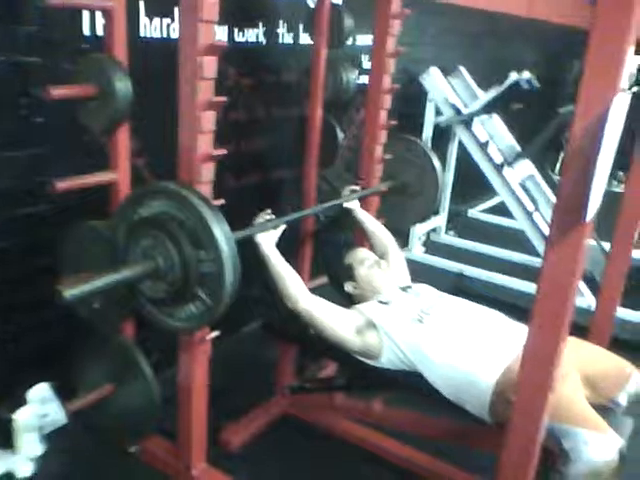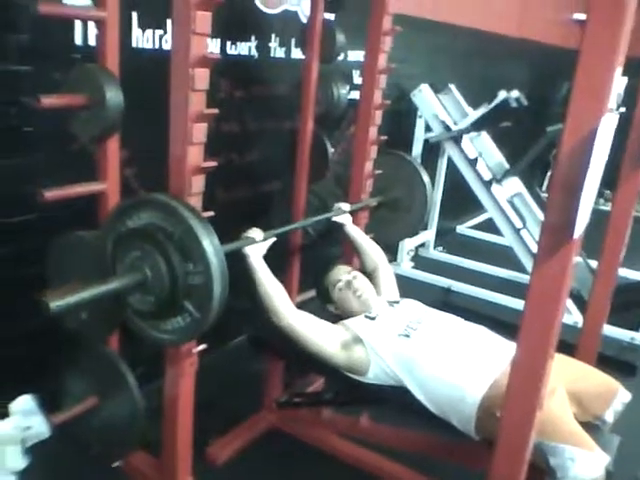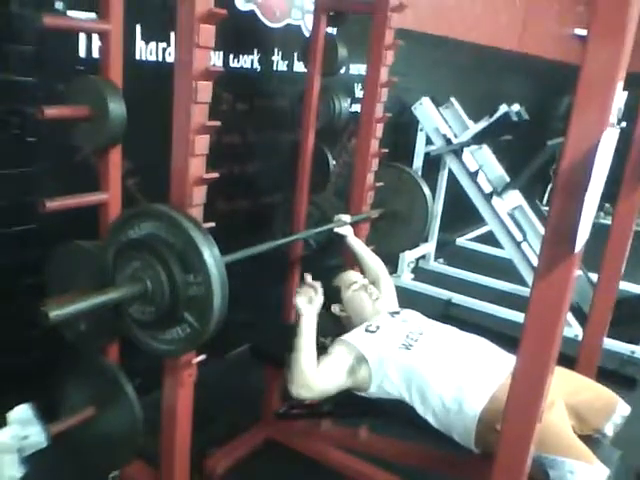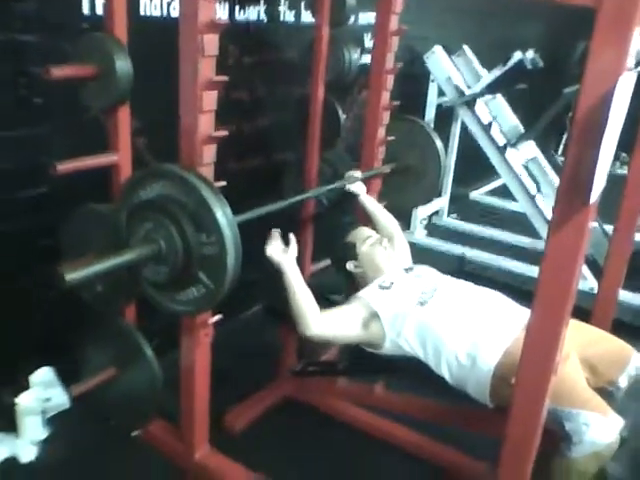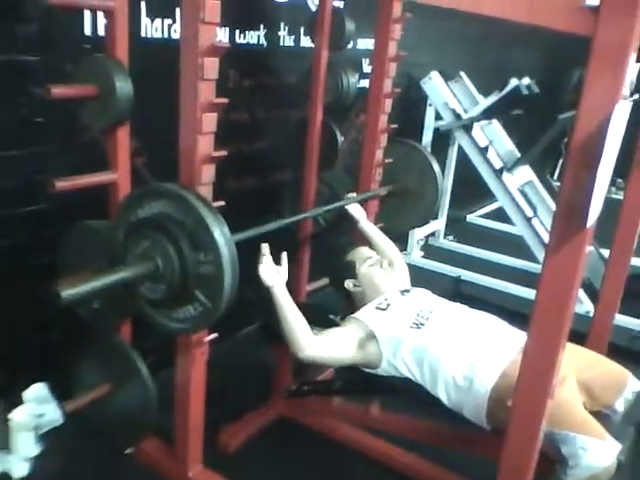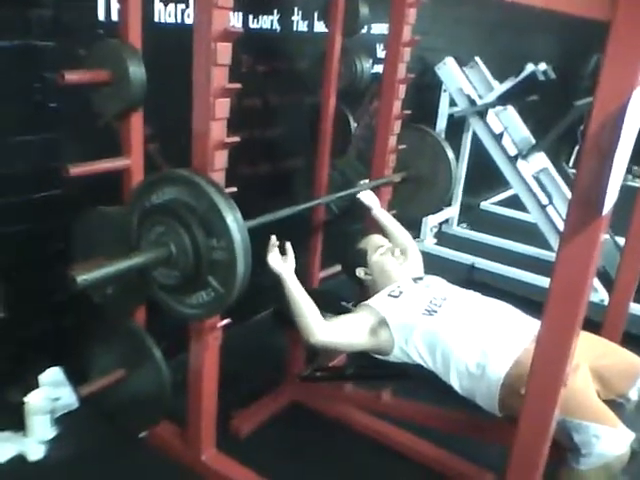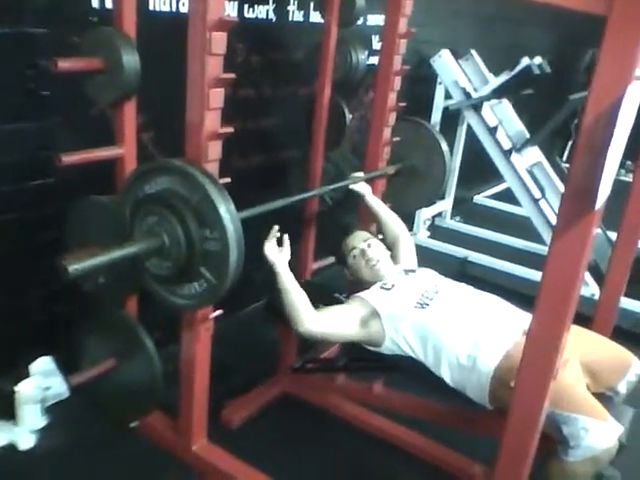
dt=0.7s
person 1, frame 1
left shoulder: (404, 288)
right shoulder: (364, 323)
left elbow: (391, 248)
right elbow: (302, 303)
left wrist: (359, 212)
right wrist: (267, 246)
left hip: (528, 342)
right hip: (504, 377)
person 1, frame 2
left shoulder: (393, 303)
right shoulder: (350, 340)
left elbow: (380, 263)
right elbow: (286, 316)
left wrist: (349, 227)
right wrist: (255, 258)
left hip: (517, 358)
right hip: (490, 391)
left knee: (622, 407)
person 1, frame 3
left shoulder: (393, 315)
right shoulder: (352, 351)
left elbow: (382, 276)
right elbow: (304, 386)
left wrist: (351, 238)
right wrist: (306, 316)
left hip: (516, 371)
right hip: (490, 405)
left knee: (620, 419)
person 1, frame 4
left shoulder: (406, 271)
right shoulder: (368, 308)
left elbow: (396, 233)
right elbow: (314, 326)
left wrist: (364, 197)
right wrist: (288, 267)
left hip: (530, 326)
right hip: (504, 359)
right knee: (598, 434)
person 1, frame 5
left shoulder: (405, 293)
right shoulder: (364, 330)
left elbow: (396, 257)
right elbow: (308, 348)
left wrist: (362, 221)
right wrist: (277, 287)
left hip: (526, 347)
right hip: (499, 380)
person 1, frame 6
left shoulder: (416, 279)
right shoulder: (375, 317)
left elbow: (409, 244)
right elbow: (318, 334)
left wrist: (376, 209)
right wrist: (287, 276)
left hip: (541, 335)
right hip: (510, 368)
right knee: (607, 448)
person 1, frame 7
left shoulder: (407, 272)
right shoulder: (366, 309)
left elbow: (401, 234)
right elbow: (308, 323)
left wrist: (369, 197)
right wrist: (280, 266)
left hip: (529, 327)
right hip: (501, 361)
right knee: (596, 441)
